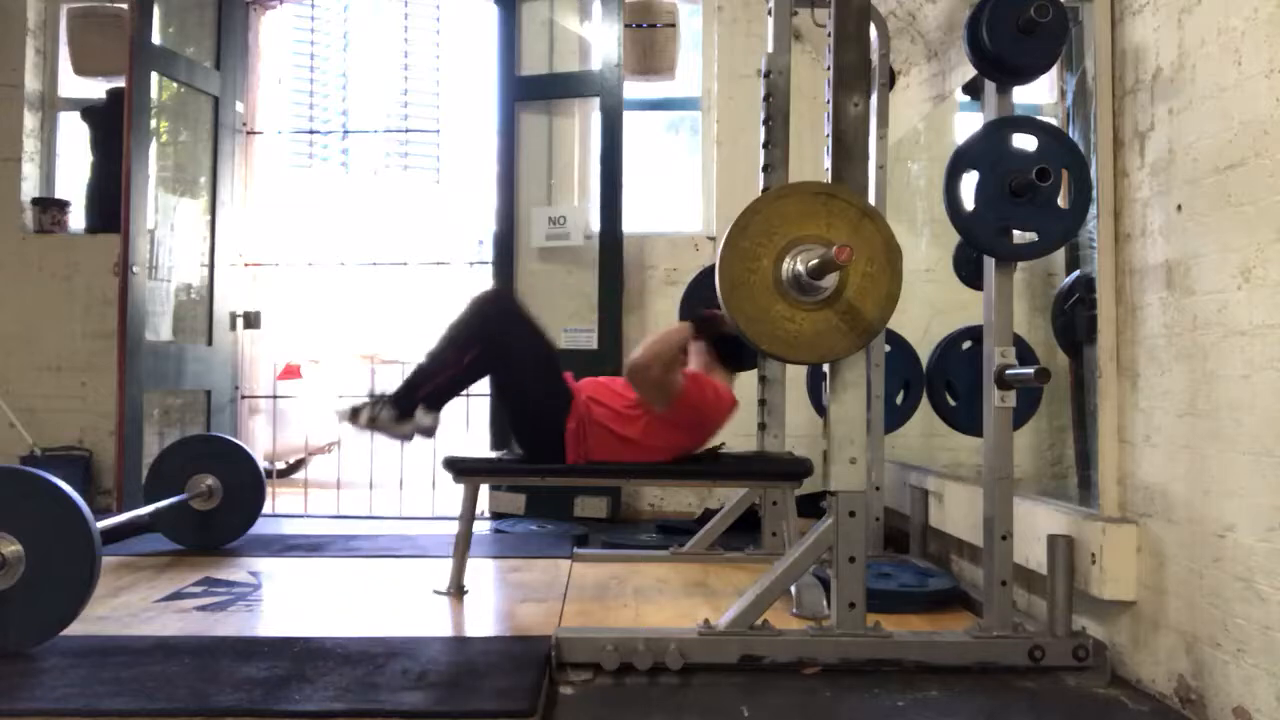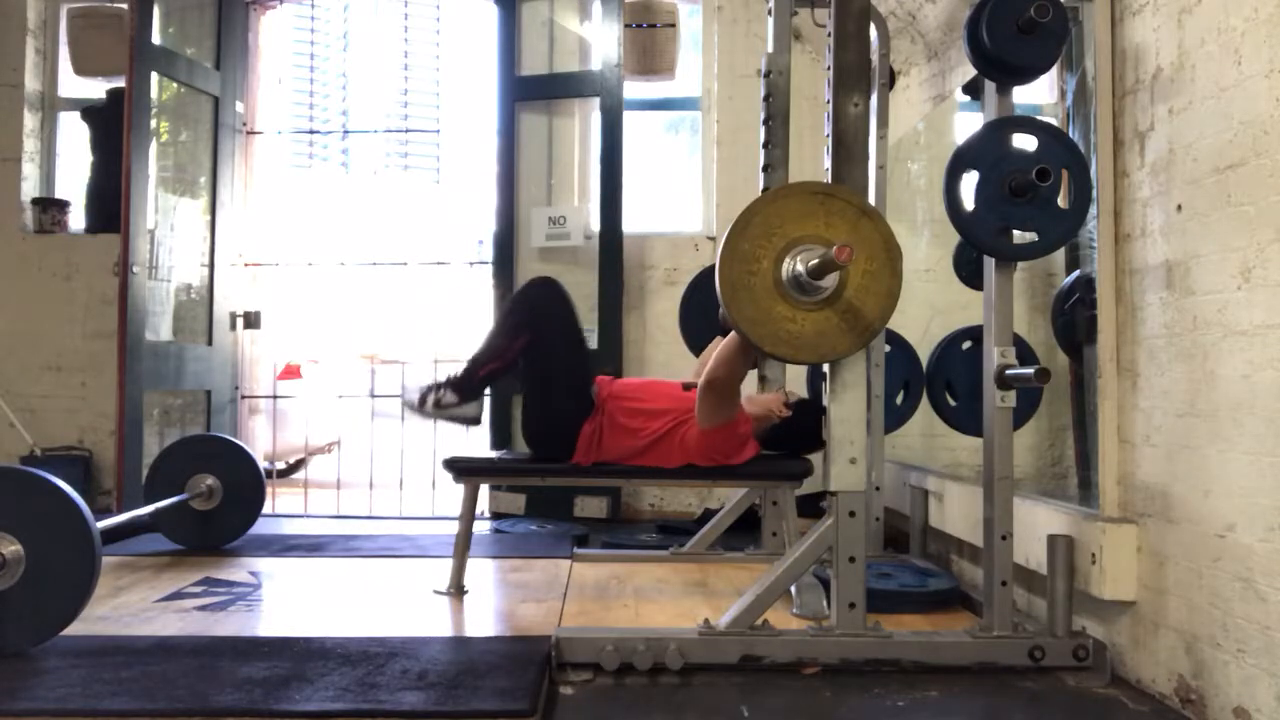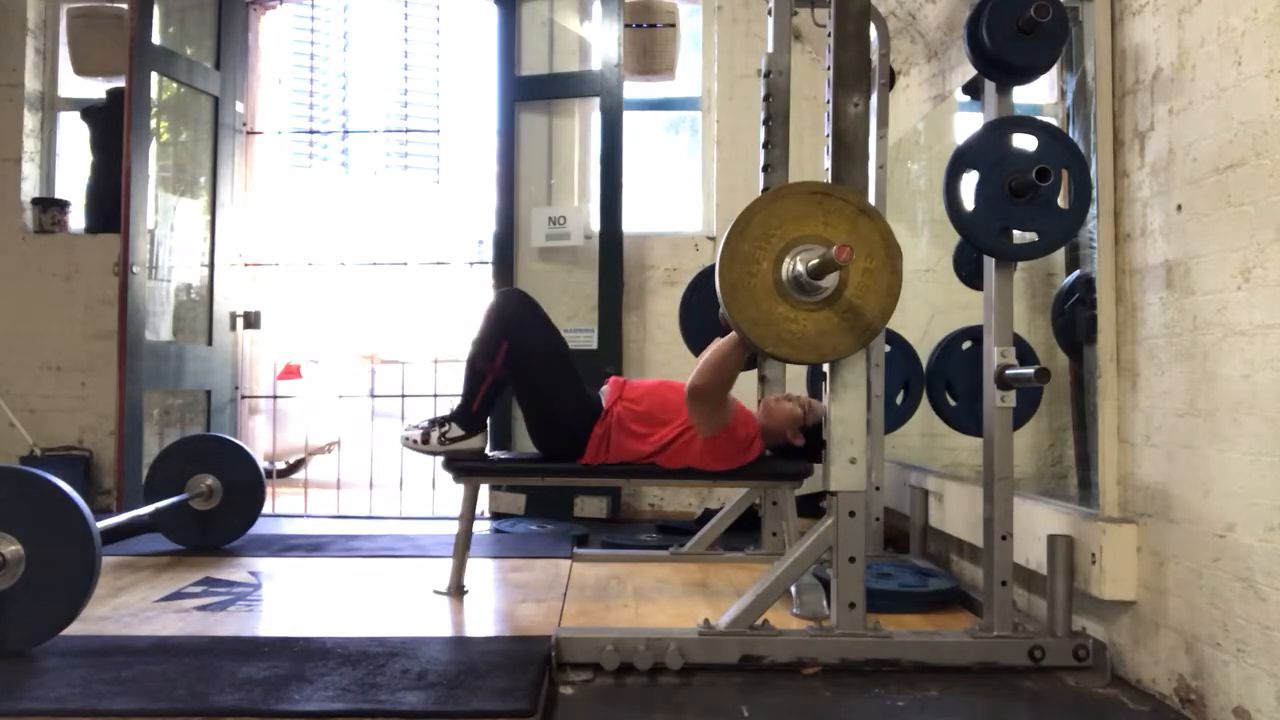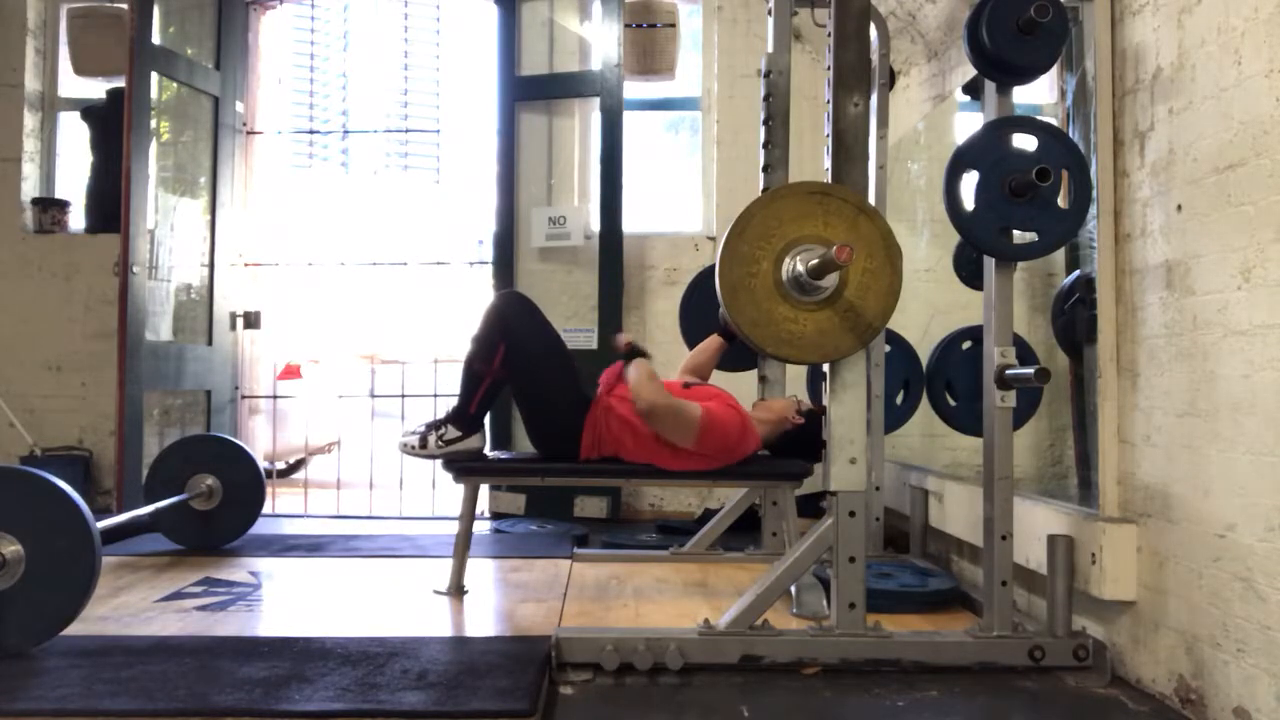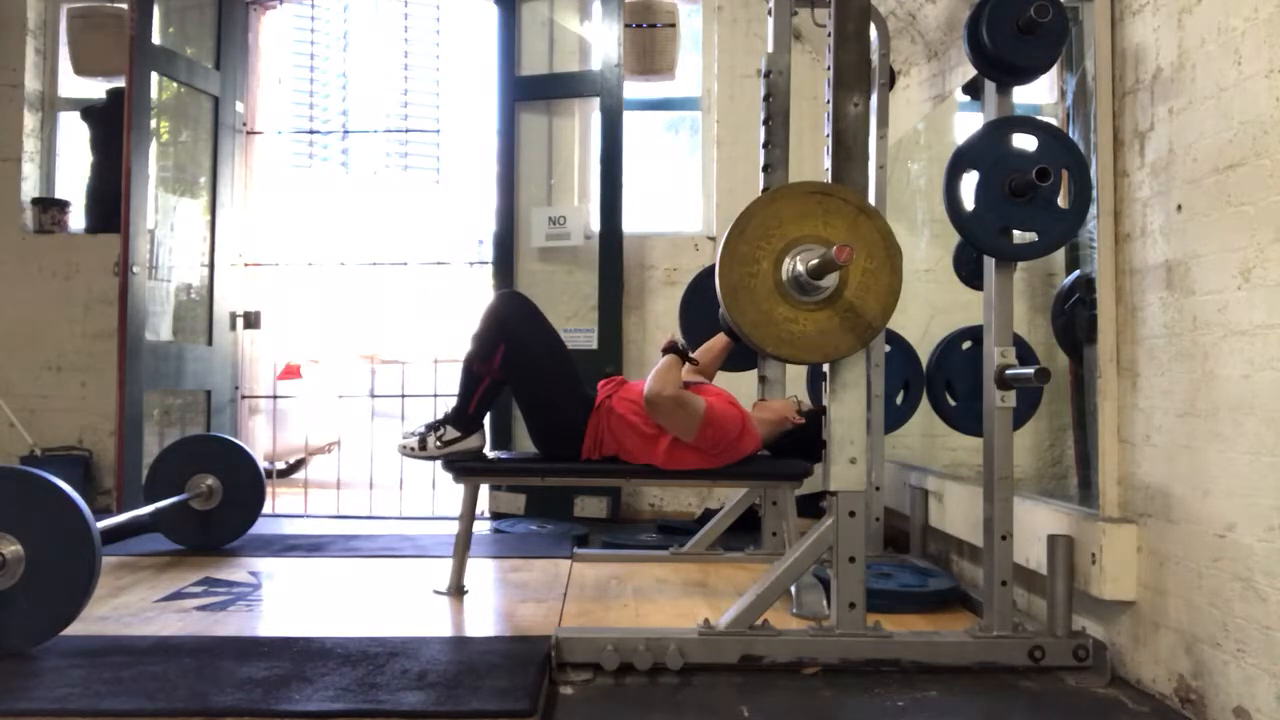
dt=1s
person 1, frame 1
left shoulder: (699, 396)
right shoulder: (713, 397)
left elbow: (640, 367)
right elbow: (656, 369)
left wrist: (694, 325)
right wrist: (695, 332)
left hip: (564, 431)
right hip: (579, 422)
left knee: (496, 308)
right knee: (501, 324)
left ankle: (401, 408)
right ankle: (419, 406)
person 1, frame 2
left shoulder: (729, 440)
right shoulder: (737, 435)
left elbow: (715, 380)
right elbow: (705, 376)
right wrist: (734, 327)
left hip: (570, 433)
right hip: (583, 421)
left knee: (543, 298)
right knee: (546, 301)
left ankle: (462, 393)
right ankle: (466, 392)
person 1, frame 3
left shoulder: (738, 440)
right shoulder: (742, 429)
left elbow: (700, 390)
right elbow: (705, 381)
right wrist: (735, 330)
left hip: (580, 434)
right hip: (593, 414)
left knee: (510, 310)
right knee: (513, 307)
left ankle: (465, 427)
right ankle: (467, 422)
person 1, frame 4
left shoulder: (730, 429)
right shoulder: (735, 426)
left elbow: (652, 405)
right elbow: (688, 376)
left wrist: (634, 355)
right wrist: (727, 333)
left hip: (576, 431)
right hip: (584, 423)
left knee: (509, 311)
right knee: (512, 312)
left ankle: (462, 427)
right ankle: (465, 424)
person 1, frame 5
left shoulder: (730, 428)
right shoulder: (736, 426)
left elbow: (659, 397)
right elbow: (694, 375)
left wrist: (672, 352)
right wrist: (733, 331)
left hip: (578, 430)
right hip: (589, 417)
left knee: (509, 310)
right knee: (511, 314)
left ankle: (461, 427)
right ankle: (464, 424)
